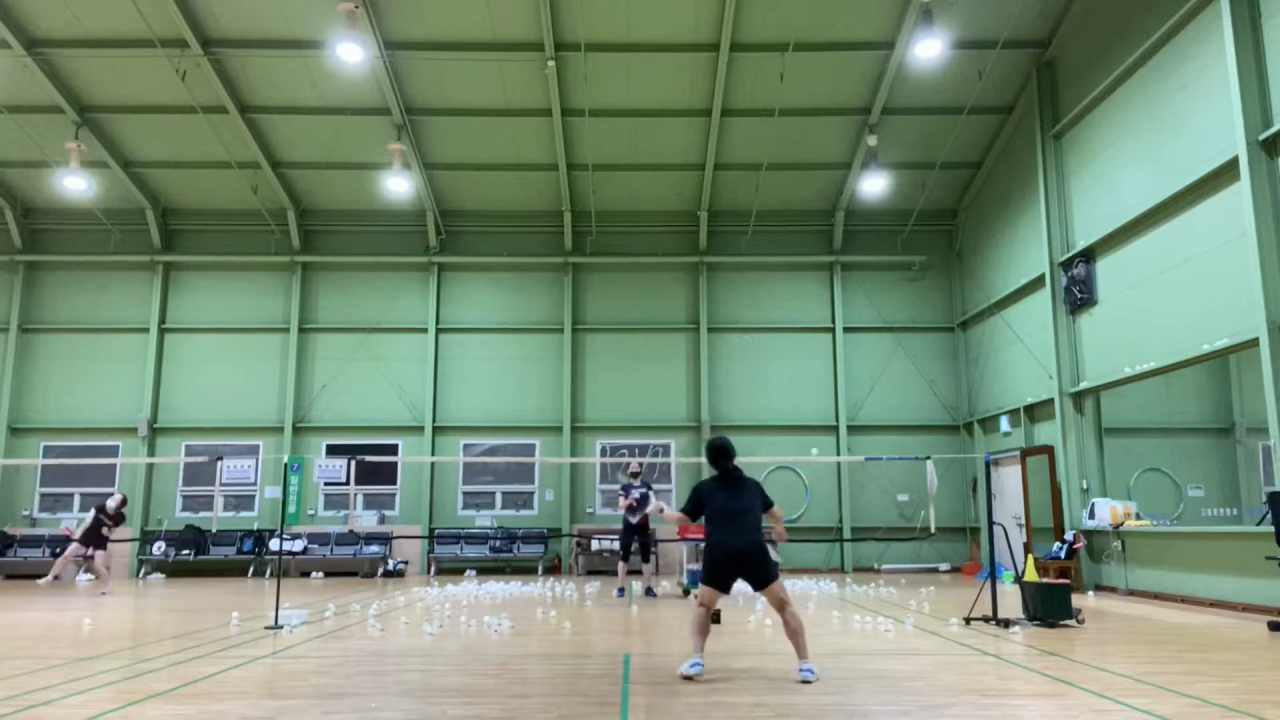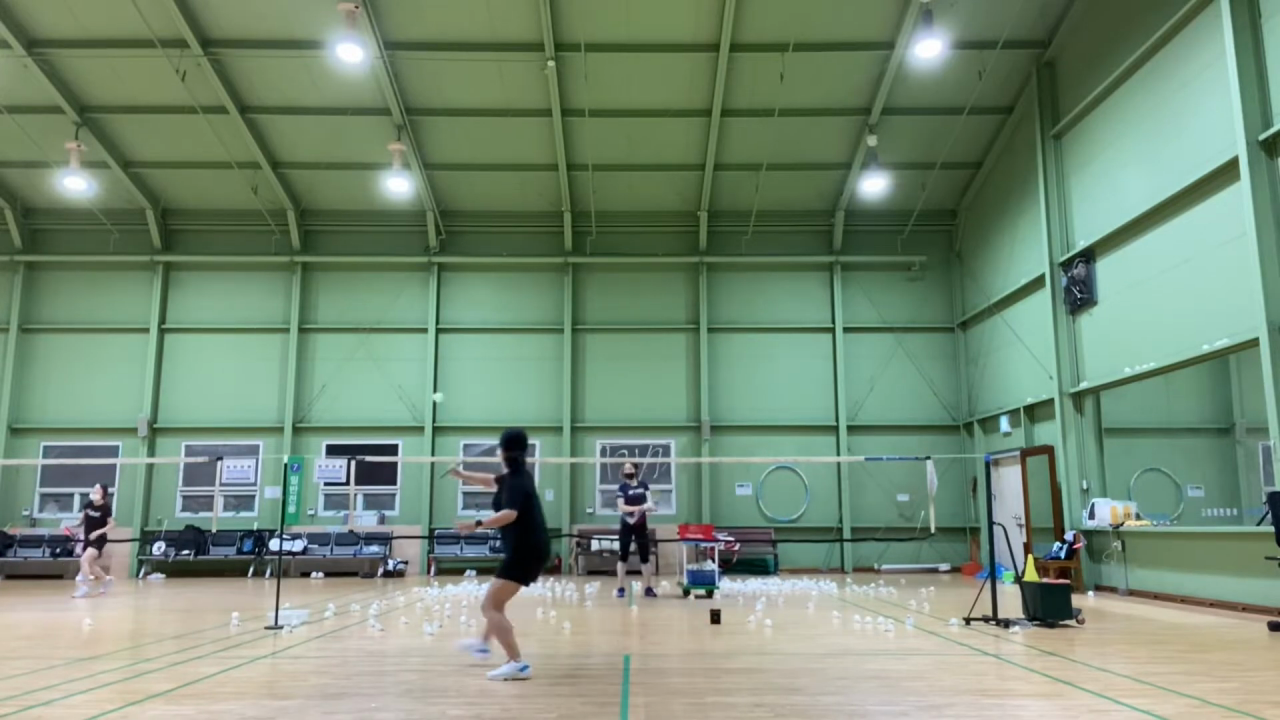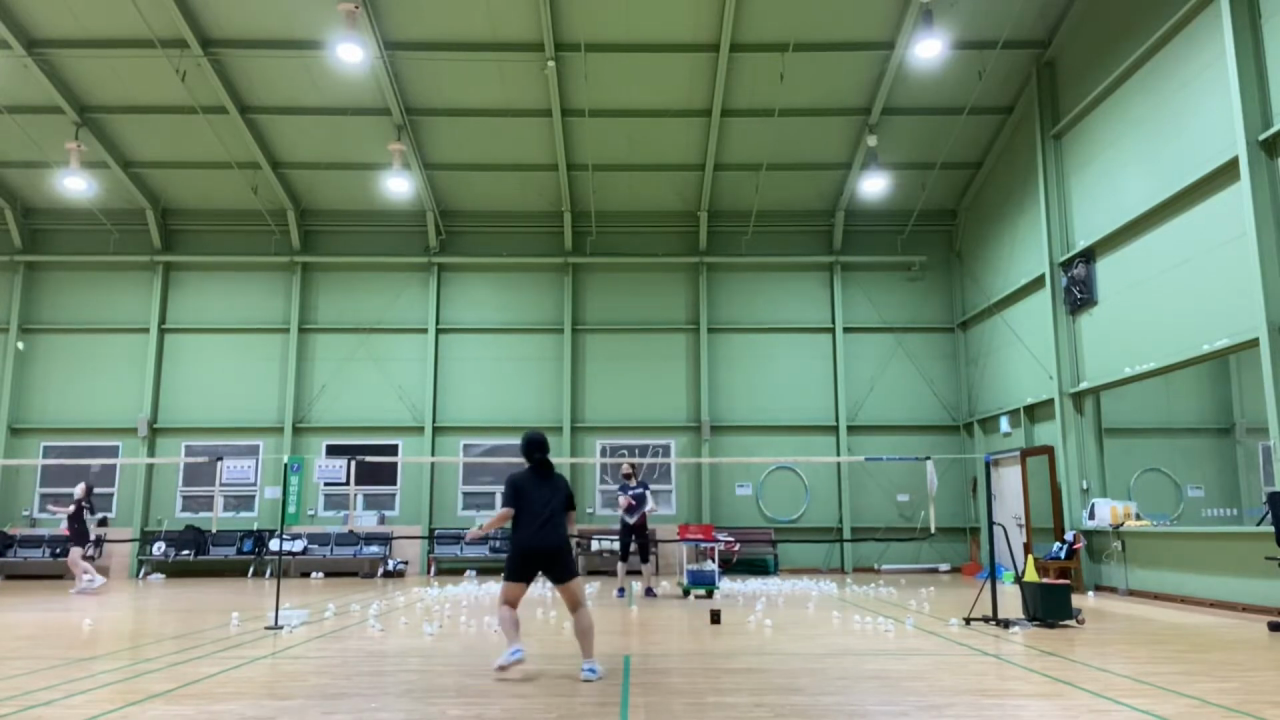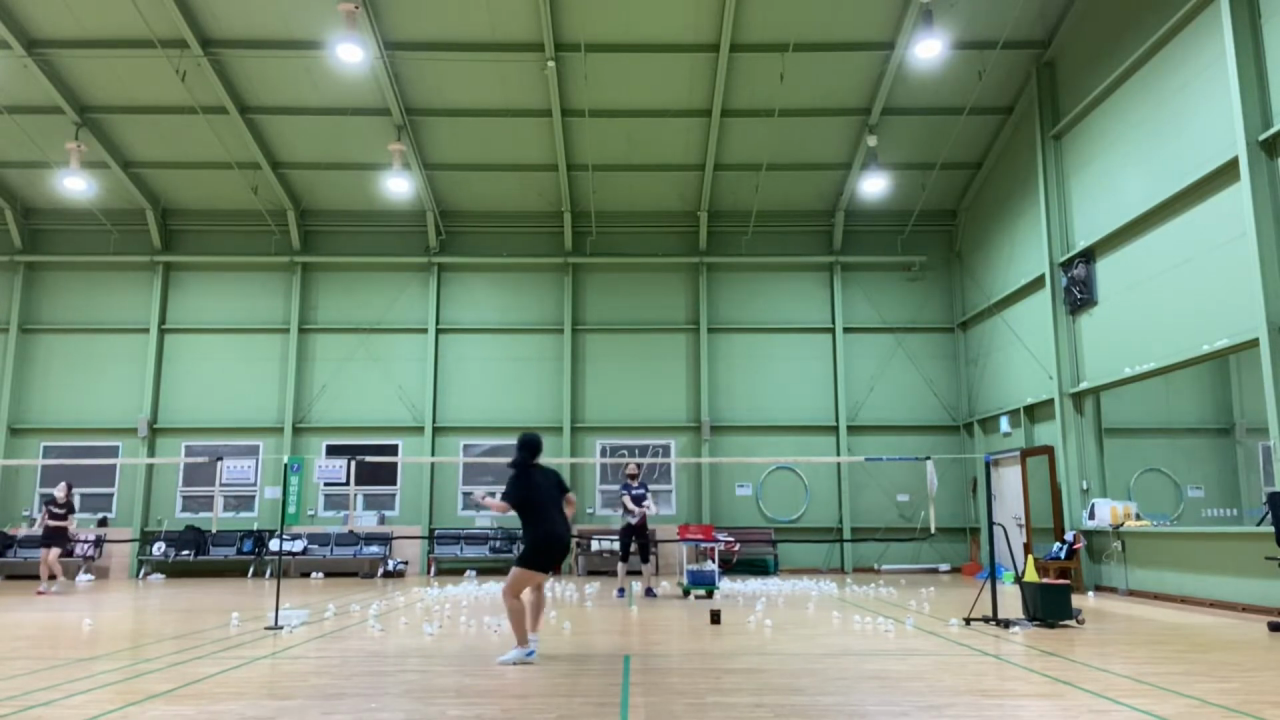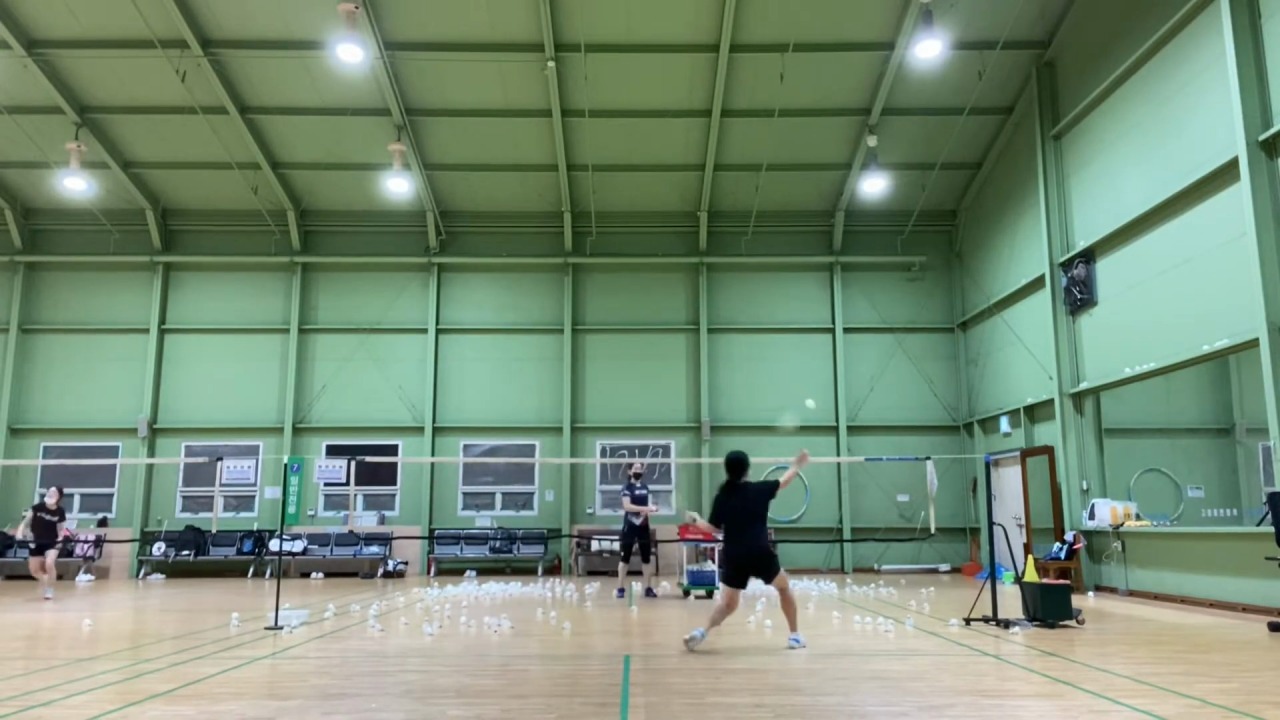
dt=1s
person 1, frame 1
left shoulder: (703, 489)
right shoulder: (751, 484)
left elbow: (678, 519)
right elbow: (775, 515)
left wrist: (663, 511)
right wrist: (779, 529)
left hip: (719, 554)
right hip: (754, 552)
left knee: (704, 606)
right knee: (784, 606)
left ankle: (696, 660)
right ankle: (805, 665)
person 1, frame 2
left shoulder: (514, 480)
right shoulder: (518, 474)
left elbow: (509, 514)
right elbow: (492, 481)
left wrist: (477, 524)
right wrist: (463, 475)
left hip: (525, 552)
right hip: (533, 549)
left knee: (489, 606)
right knee: (495, 598)
left ankle: (517, 663)
right ankle: (483, 643)
person 1, frame 3
left shoulder: (516, 480)
right shoulder: (560, 481)
left elbow: (506, 513)
right elbow: (571, 519)
left wrist: (482, 529)
left hip: (524, 550)
right hip: (558, 548)
left knee: (506, 604)
right knee: (578, 607)
left ankle: (514, 648)
right ankle: (589, 665)
person 1, frame 4
left shoulder: (518, 477)
right shoulder: (552, 474)
left elbow: (503, 507)
right elbow: (571, 501)
left wrist: (483, 499)
right wrist: (567, 520)
left hip: (540, 541)
right hip: (560, 540)
left knee: (510, 593)
right knee: (536, 586)
left ankle: (525, 648)
right ankle: (531, 636)
person 1, frame 5
left shoulder: (721, 498)
right shoulder: (761, 489)
left elbow: (711, 528)
right elbow: (785, 481)
left wrist: (695, 519)
right wrist: (797, 464)
left hip: (733, 557)
right hip: (762, 554)
left knee: (727, 604)
right knee: (784, 588)
left ankle: (701, 632)
right ankle: (794, 635)
